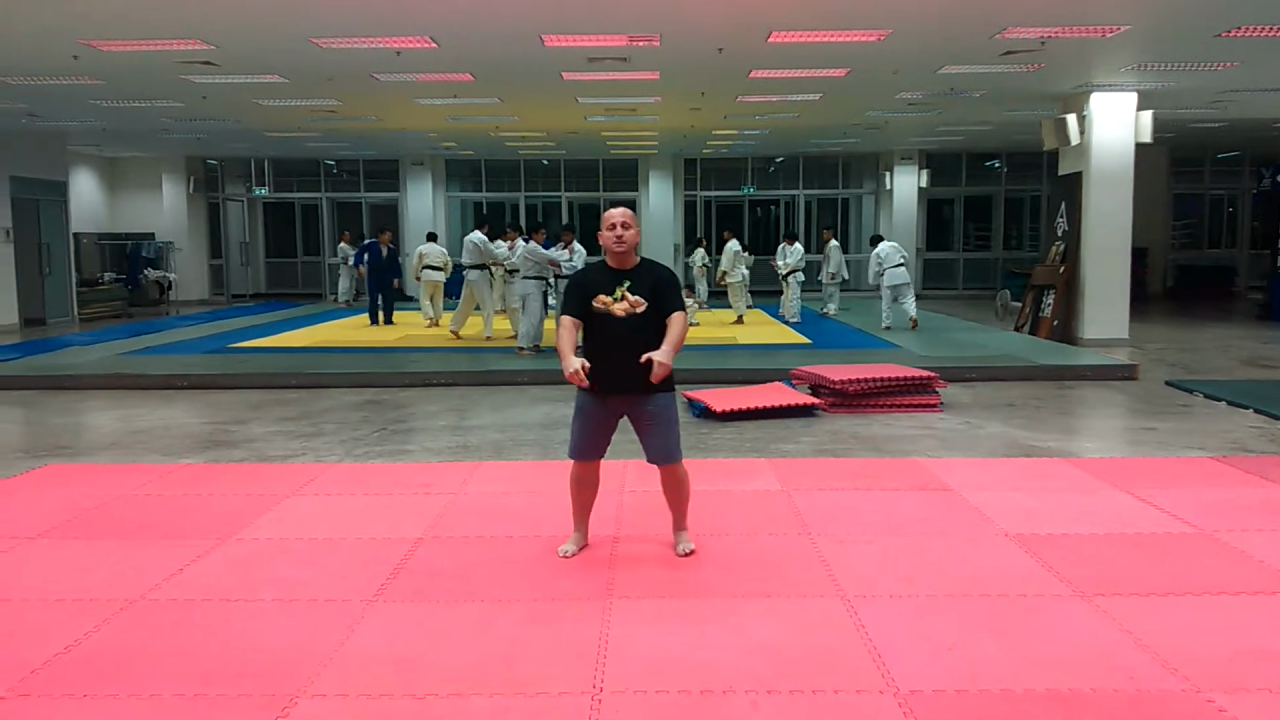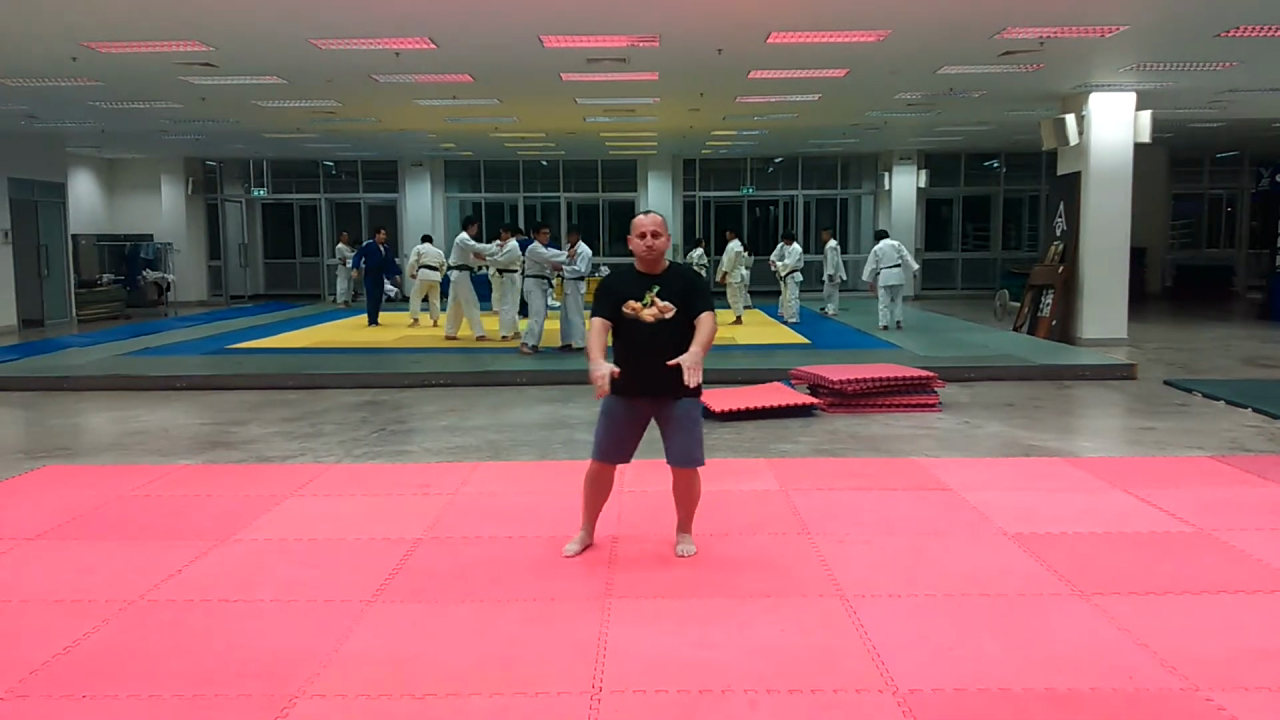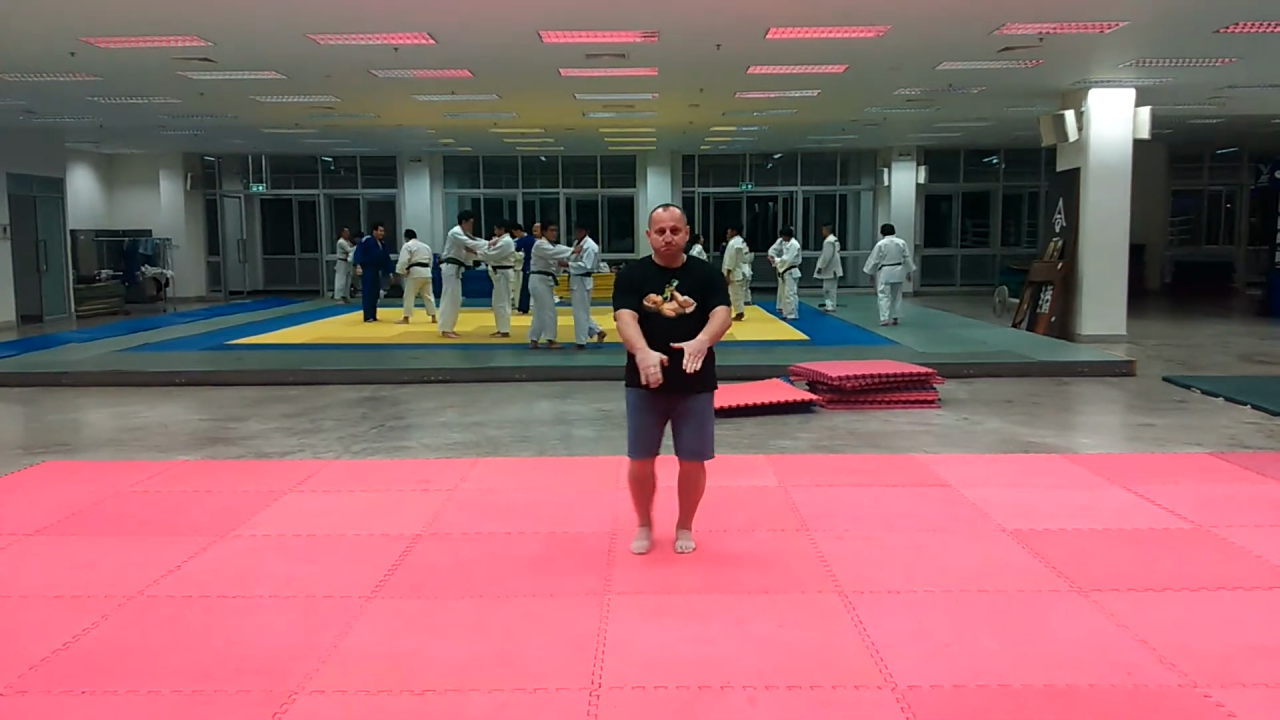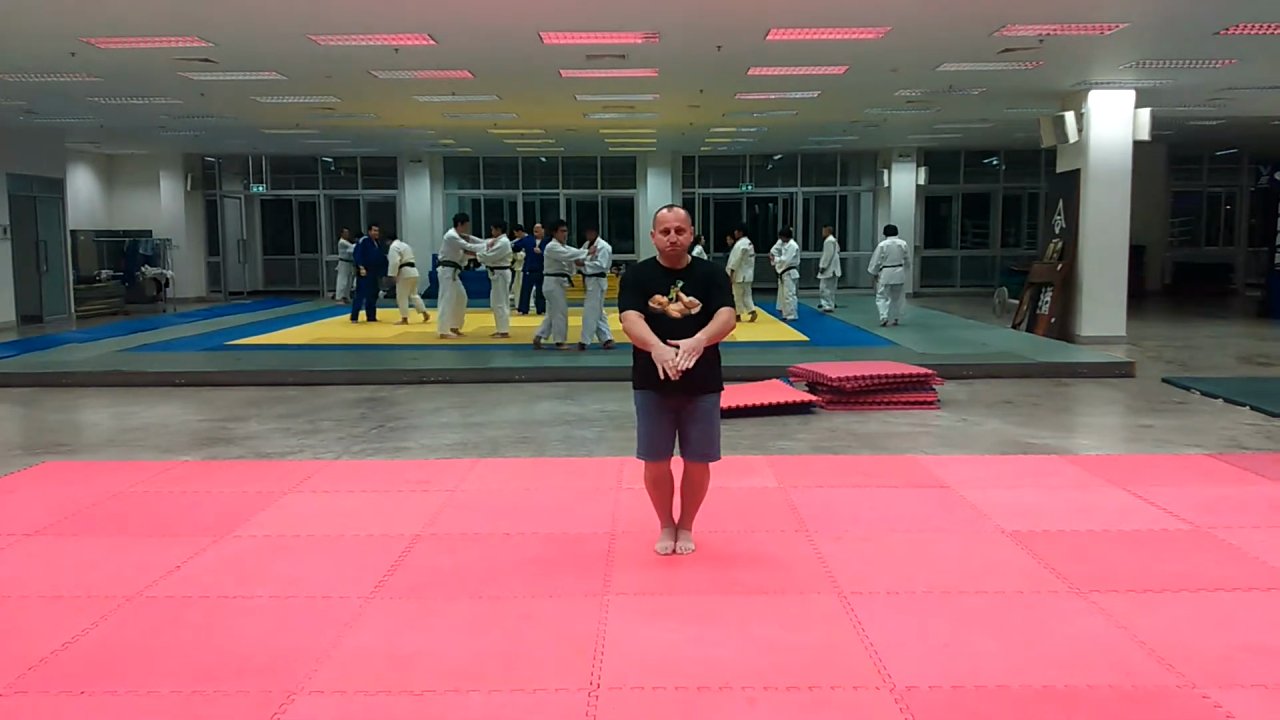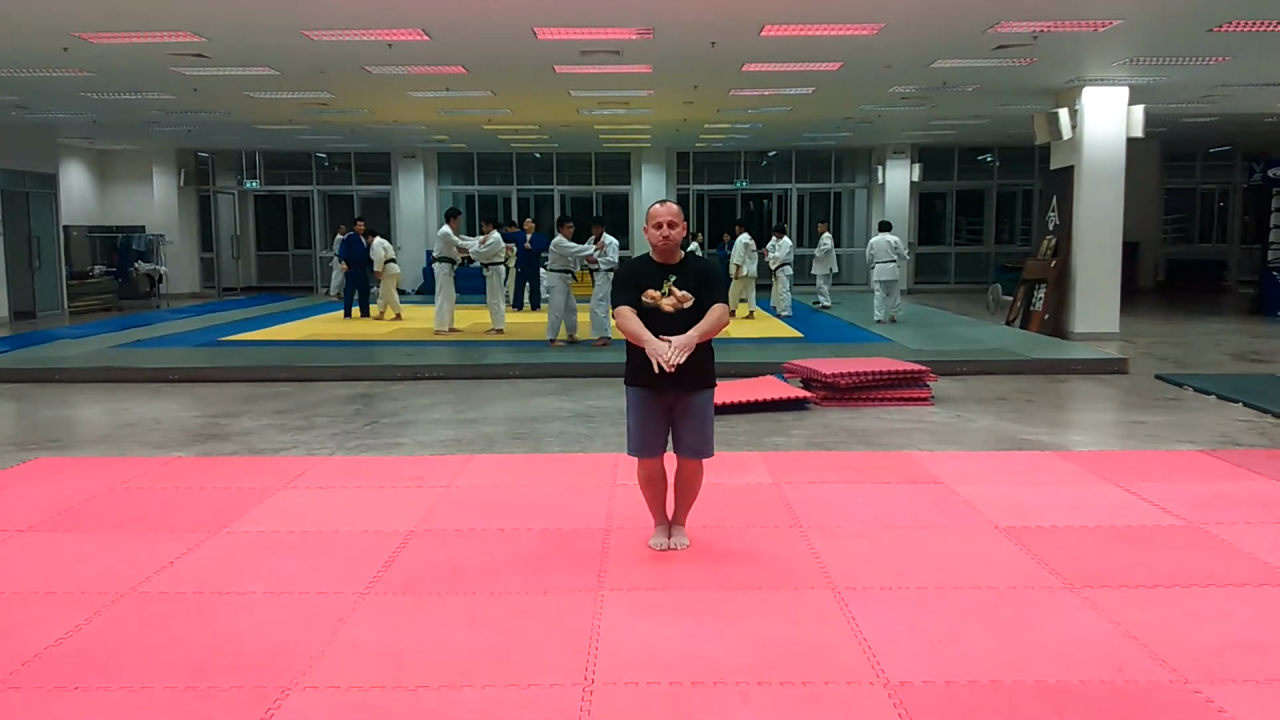
dt=0.3s
person 1, frame 1
left shoulder: (660, 276)
right shoulder: (584, 279)
left elbow: (678, 318)
right elbow: (569, 323)
left wrist: (667, 350)
right wrist: (569, 358)
left hip: (652, 387)
right hip: (597, 387)
left knee: (669, 462)
right knee: (584, 461)
left ankle: (681, 529)
right ankle: (580, 532)
person 1, frame 2
left shoulder: (690, 280)
right shoulder: (614, 283)
left elbow: (707, 320)
right elbow: (599, 326)
left wrist: (696, 352)
right wrist: (598, 363)
left hip: (679, 389)
right hip: (626, 388)
left knee: (685, 466)
right knee: (603, 462)
left ankle: (684, 531)
right ankle: (586, 531)
person 1, frame 3
left shoulder: (706, 274)
right shoulder: (631, 274)
left elbow: (722, 314)
right elbow: (625, 318)
left wrist: (701, 342)
right wrist: (642, 352)
left hip: (695, 383)
right hip: (645, 383)
left knee: (693, 460)
right knee: (641, 459)
left ankle: (684, 526)
right ankle: (644, 525)
person 1, frame 4
left shoulder: (711, 274)
right shoulder: (637, 275)
left elbow: (727, 316)
right elbow: (631, 320)
left wrist: (698, 341)
right wrist: (657, 348)
left hip: (702, 383)
right hip: (652, 383)
left knee: (698, 461)
right knee: (655, 460)
left ankle: (685, 526)
right ankle: (666, 525)
person 1, frame 5
left shoulder: (705, 270)
right shoulder: (630, 272)
left elbow: (721, 313)
right elbow: (624, 315)
left wrist: (690, 337)
right wrist: (651, 342)
left hip: (695, 380)
right hip: (644, 380)
left knee: (691, 457)
right knee: (648, 457)
left ankle: (679, 523)
right ankle: (660, 522)
